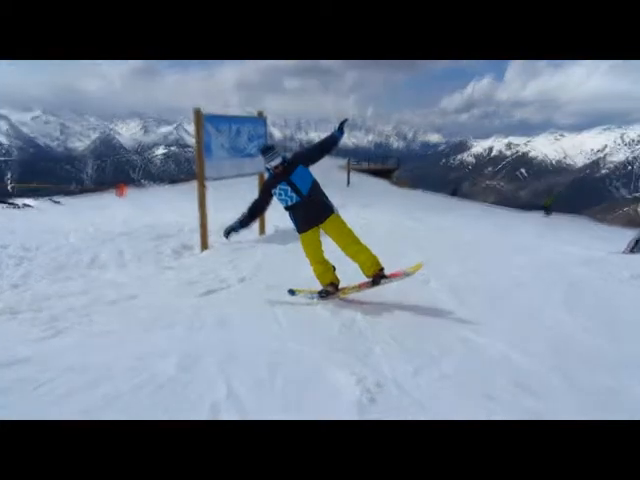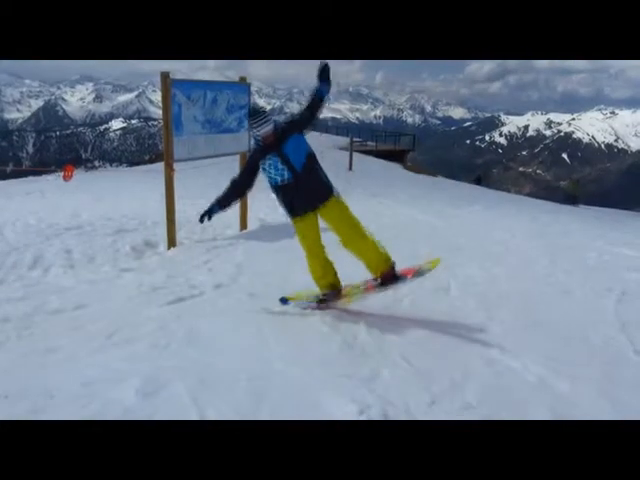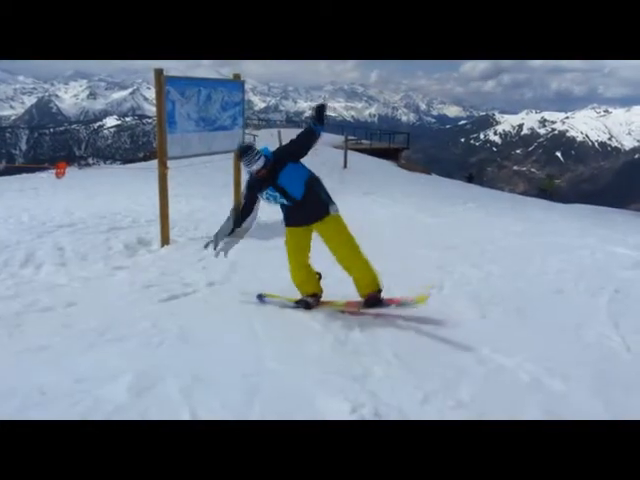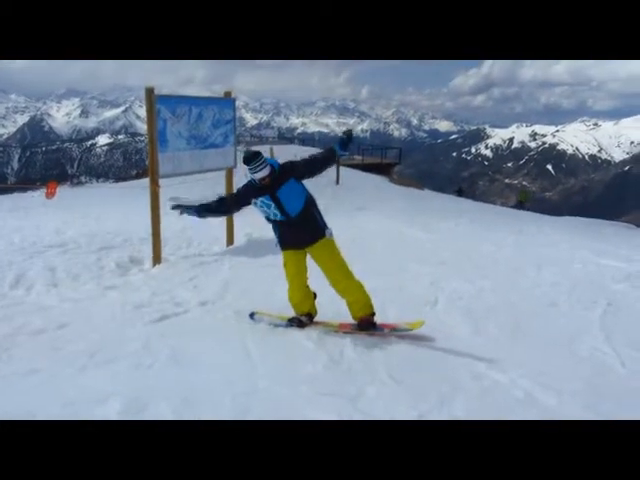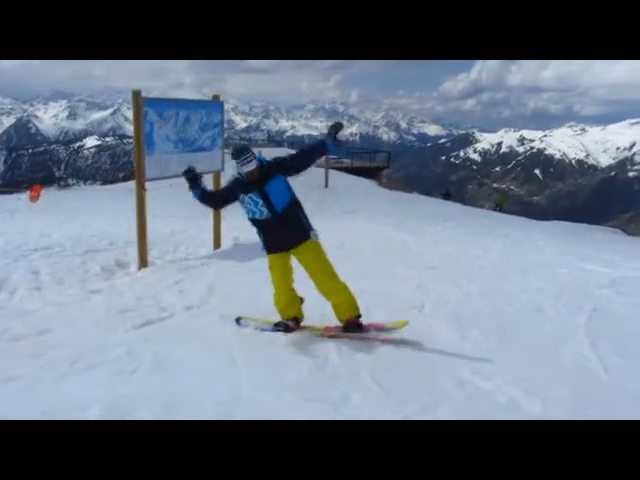
dt=1s
person 1, frame 1
left shoulder: (298, 161)
right shoulder: (270, 185)
left elbow: (320, 148)
right elbow: (257, 208)
right wrist: (236, 225)
left hip: (324, 212)
right hip: (304, 223)
left knee: (349, 243)
right knee: (315, 257)
right ankle: (330, 284)
person 1, frame 2
left shoulder: (291, 130)
right shoulder: (257, 157)
left elbow: (312, 109)
right elbow: (240, 186)
left wrist: (323, 84)
right wrist: (216, 206)
left hip: (323, 194)
right hip: (298, 208)
left knee: (352, 235)
right knee: (313, 252)
left ankle: (384, 271)
right ankle: (329, 287)
person 1, frame 3
left shoulder: (284, 157)
right shoulder: (254, 185)
left elbow: (304, 140)
right elbow: (245, 211)
left wrist: (317, 123)
right wrist: (226, 232)
left hip: (320, 209)
right hip: (295, 220)
left knee: (346, 252)
right knee: (296, 263)
left ankle: (371, 291)
right ankle: (311, 293)
person 1, frame 4
left shoulder: (288, 171)
right shoulder: (251, 191)
left elbow: (316, 163)
right elbow: (225, 205)
left wrist: (339, 149)
right wrist: (193, 209)
left hip: (314, 231)
right hip: (289, 240)
left knee: (340, 276)
right knee: (296, 282)
left ankle: (364, 314)
right ankle: (305, 312)
person 1, frame 5
left shoulder: (275, 168)
right shoulder: (237, 187)
left elbow: (304, 157)
right elbow: (212, 200)
left wrist: (329, 140)
right wrist: (196, 186)
left hip: (299, 233)
right hip: (273, 243)
left knee: (325, 278)
right knee: (281, 284)
left ankle: (350, 317)
right ankle: (291, 317)
